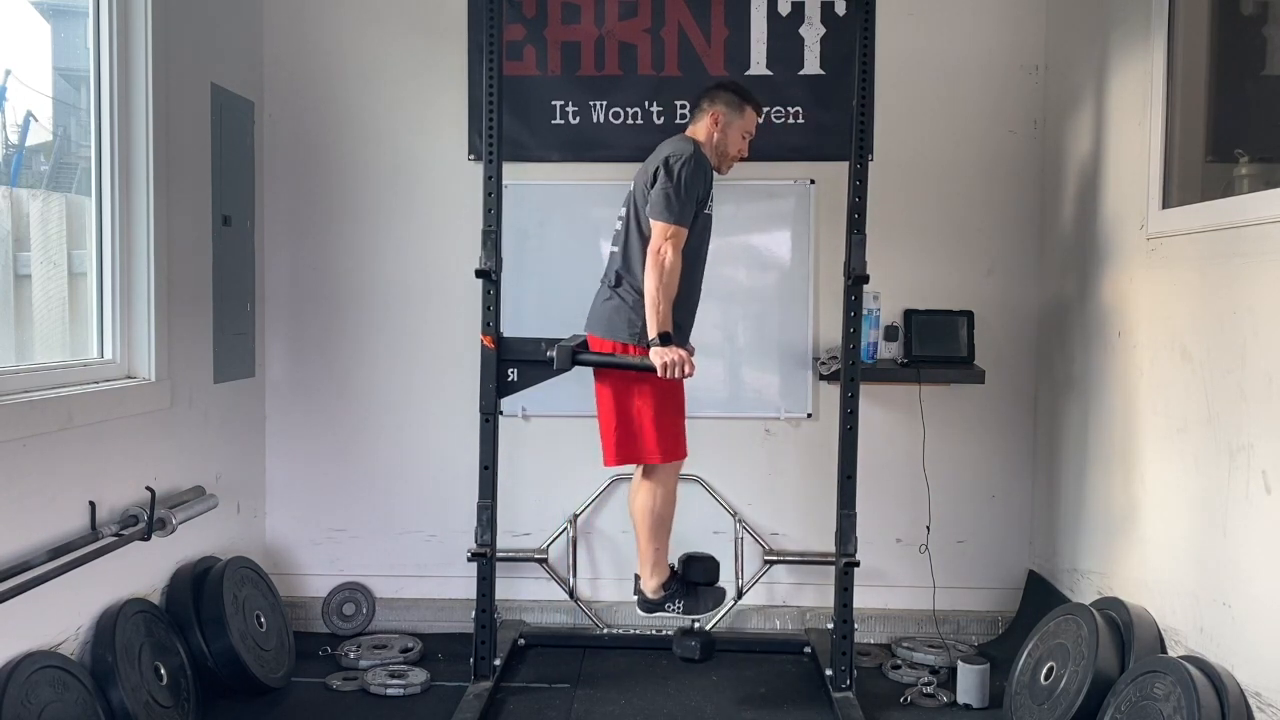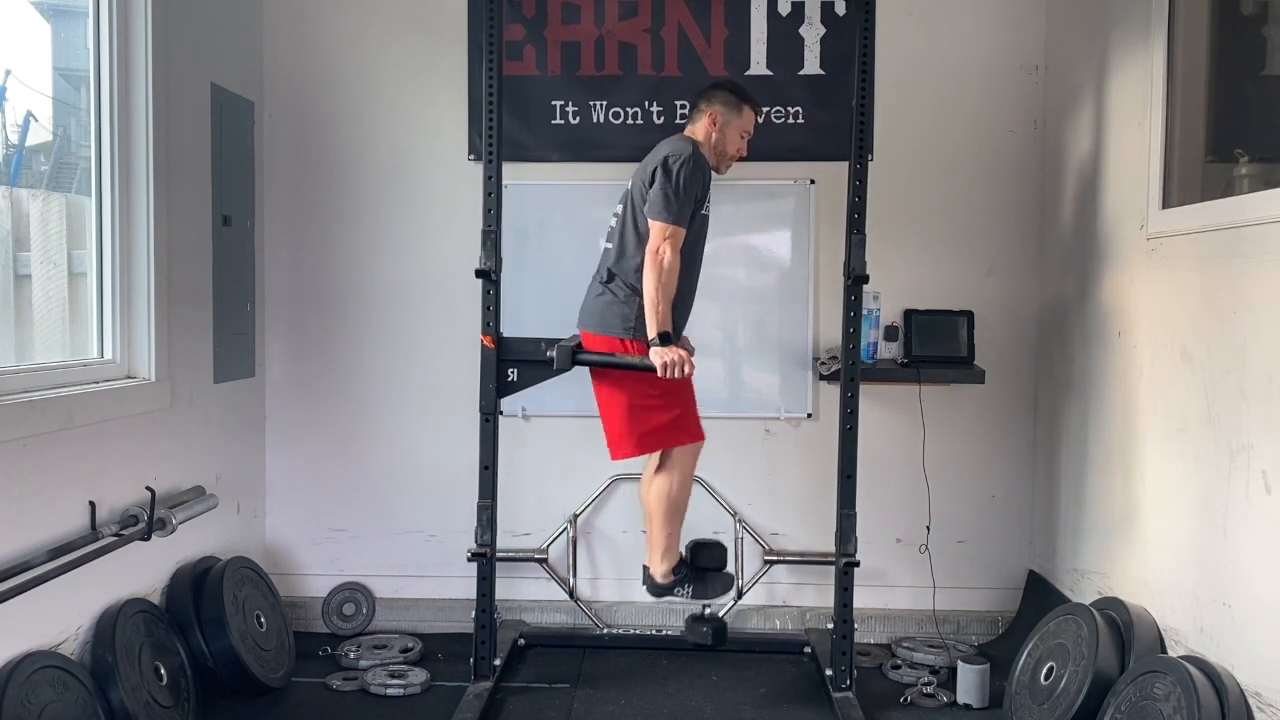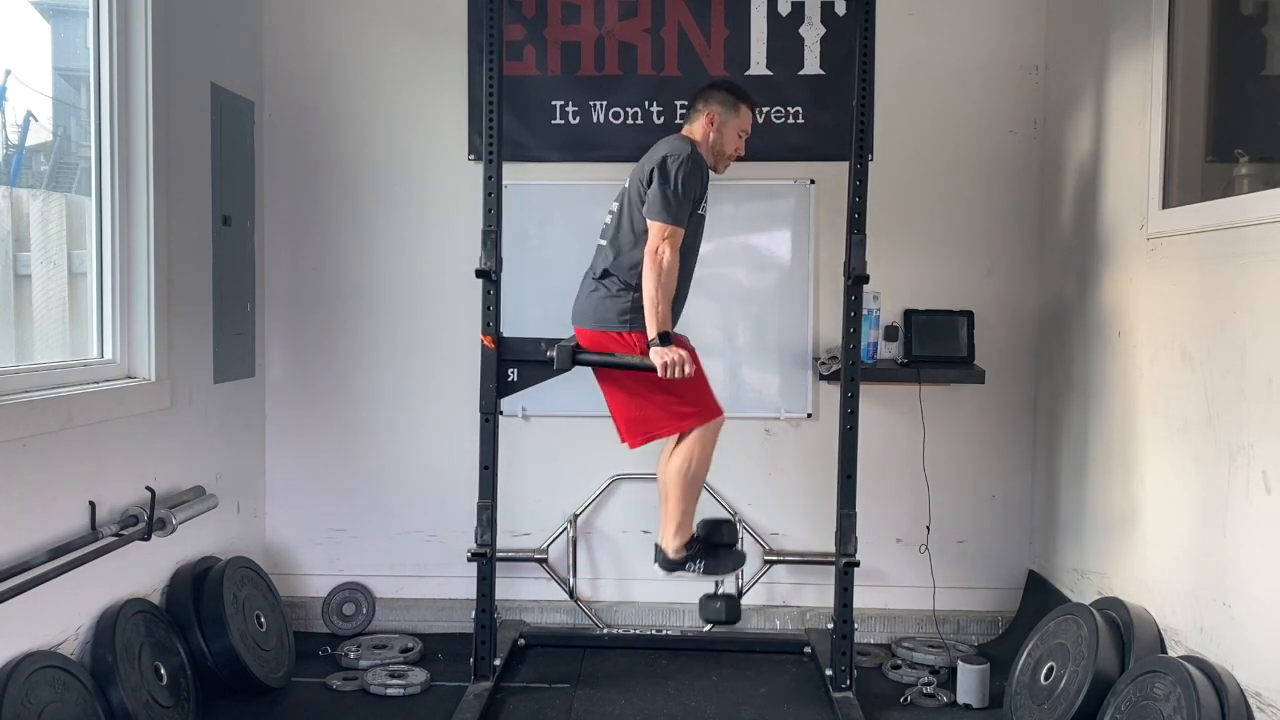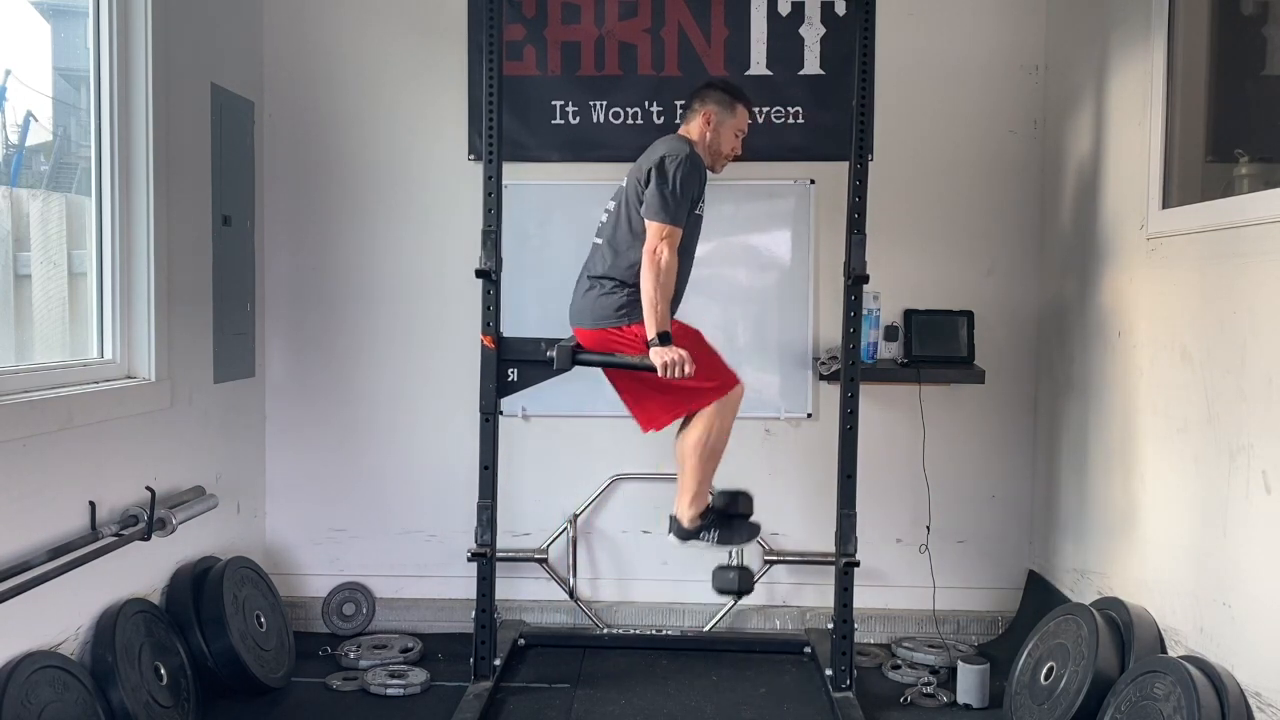
dt=0.1s
person 1, frame 1
left shoulder: (678, 160)
right shoulder: (687, 160)
right elbow: (662, 251)
left wrist: (666, 337)
right wrist: (662, 339)
left hip: (623, 329)
right hip: (632, 334)
left knee: (661, 460)
right knee: (661, 461)
left ankle: (656, 571)
right ankle: (657, 584)
person 1, frame 2
left shoulder: (676, 159)
right shoulder: (684, 160)
right elbow: (661, 251)
left wrist: (665, 334)
right wrist: (662, 338)
left hip: (616, 324)
right hip: (627, 328)
left knee: (670, 447)
right knee: (680, 446)
left ankle: (664, 560)
right ankle: (664, 570)
person 1, frame 3
left shoulder: (671, 158)
right shoulder: (683, 159)
right elbow: (661, 251)
left wrist: (661, 333)
right wrist: (661, 338)
left hip: (605, 315)
right hip: (619, 320)
left knee: (693, 422)
right knee: (703, 421)
left ankle: (679, 536)
right ankle: (678, 543)
person 1, frame 4
left shoulder: (668, 157)
right shoulder: (680, 159)
right elbow: (659, 251)
left wrist: (661, 330)
right wrist: (660, 338)
left hip: (603, 311)
right hip: (618, 314)
left knee: (704, 398)
right knee: (723, 392)
left ankle: (693, 509)
right ankle: (692, 515)
